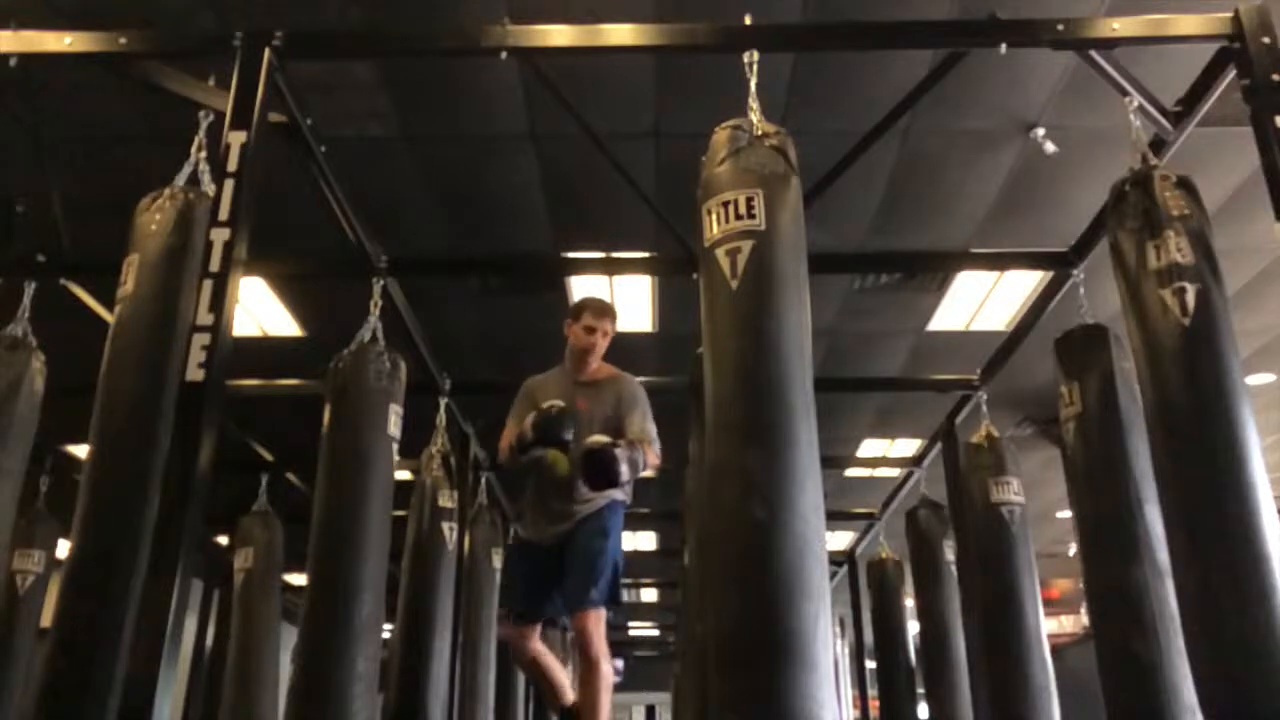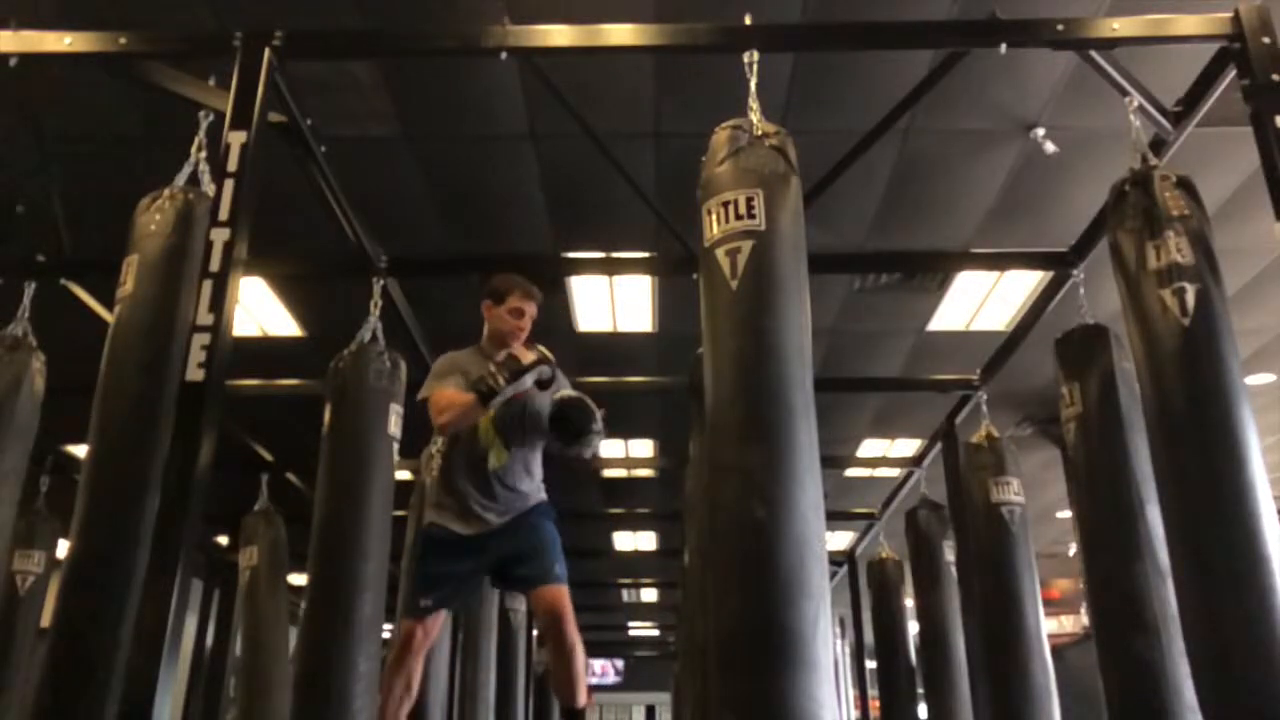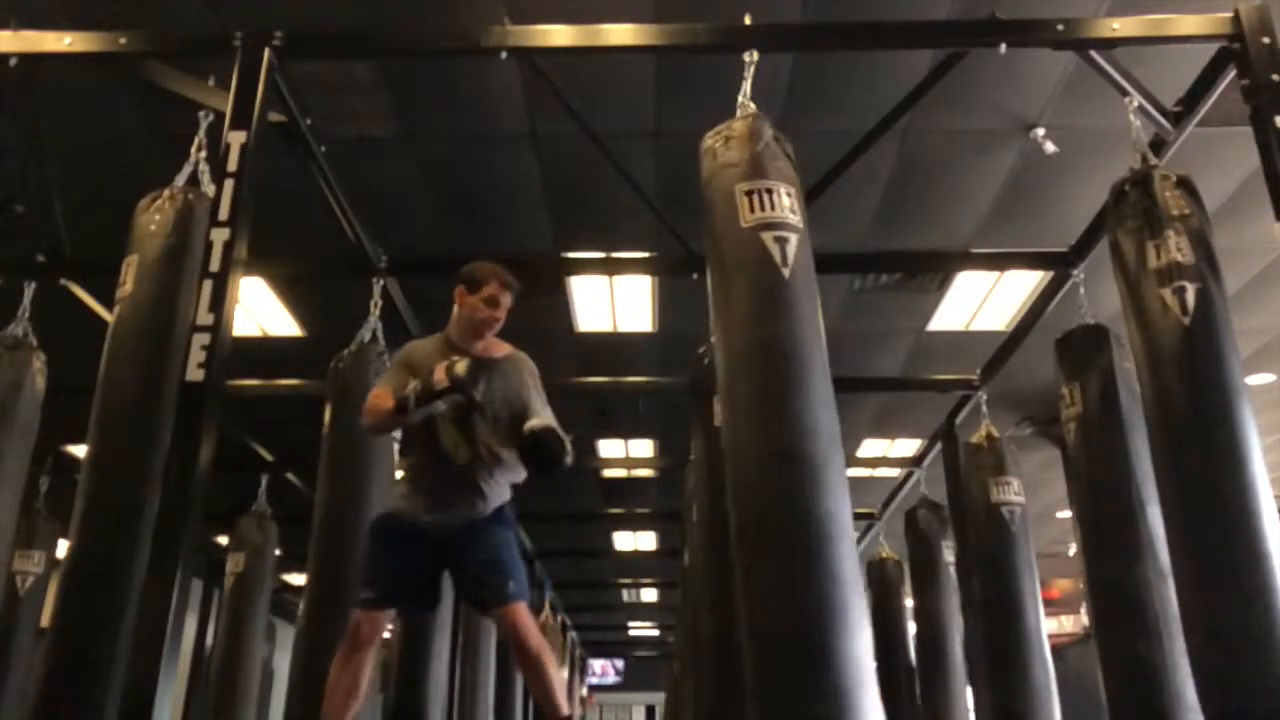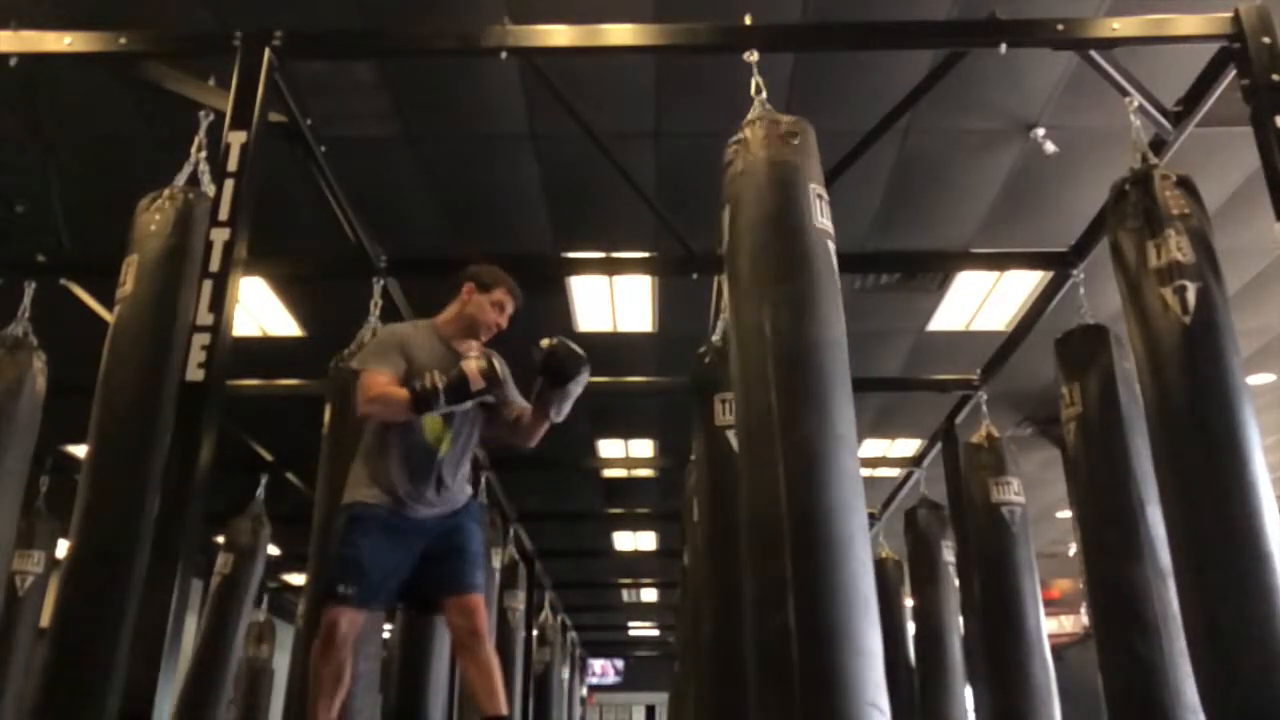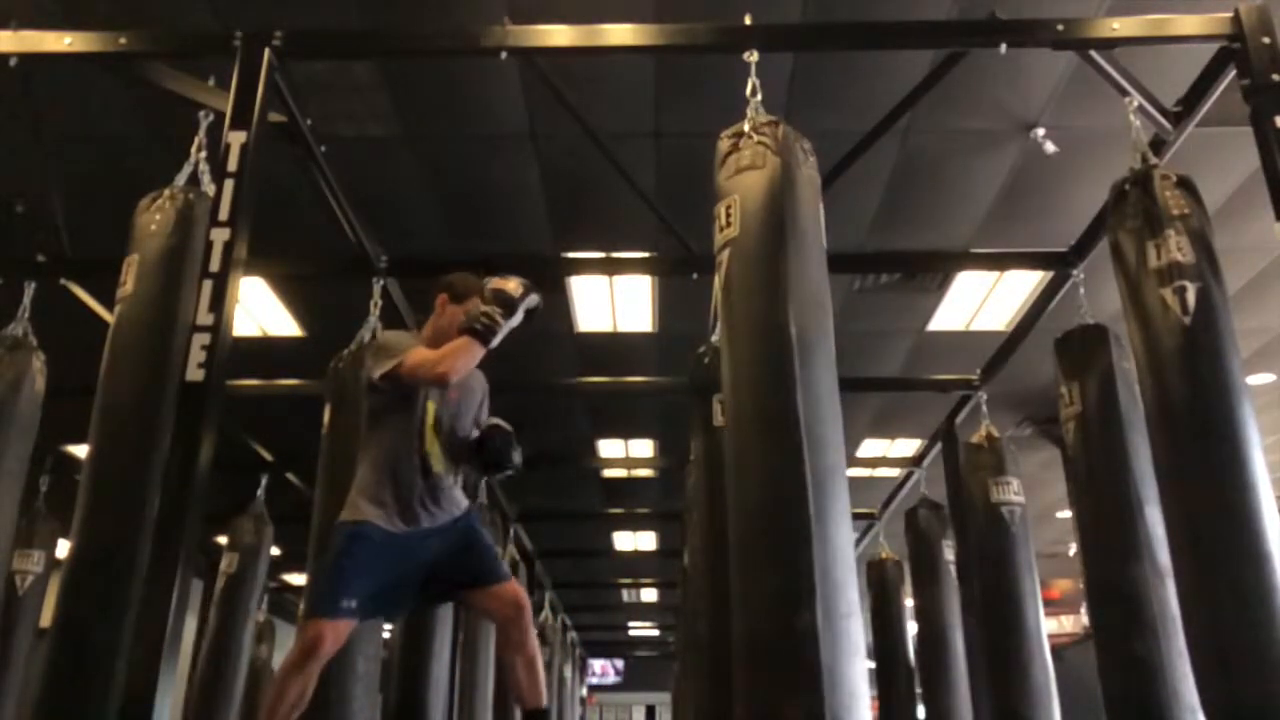
dt=1s
person 1, frame 1
left shoulder: (624, 388)
right shoulder: (536, 387)
left elbow: (650, 452)
right elbow: (505, 452)
left wrist: (625, 459)
right wrist: (530, 434)
left hip: (592, 516)
right hip: (535, 523)
left knee: (588, 630)
right knee: (515, 634)
person 1, frame 2
left shoulder: (544, 373)
right shoulder: (455, 364)
left elbow: (579, 437)
right elbow: (444, 418)
left wrist: (582, 422)
right wrist: (507, 380)
left hip: (521, 512)
right hip: (453, 519)
left knee: (558, 615)
right knee: (415, 635)
person 1, frame 3
left shoulder: (518, 366)
right shoulder: (416, 355)
left elbow: (541, 433)
right elbow: (372, 418)
left wrist: (549, 445)
right wrist: (426, 394)
left hip: (483, 516)
right hip: (415, 515)
left knee: (520, 628)
right knee: (363, 628)
person 1, frame 4
left shoulder: (489, 365)
right shoulder: (401, 338)
left elbow: (525, 433)
right elbow: (369, 401)
left wrist: (556, 391)
right wrist: (447, 389)
left hip: (448, 512)
right hip: (379, 506)
left knee: (472, 624)
right knee: (338, 624)
person 1, frame 5
left shoulder: (475, 383)
right shoulder: (393, 346)
right elbow: (440, 372)
right wrist: (495, 315)
left hip: (449, 521)
right hip: (377, 523)
left knee: (515, 608)
right knee: (319, 640)
